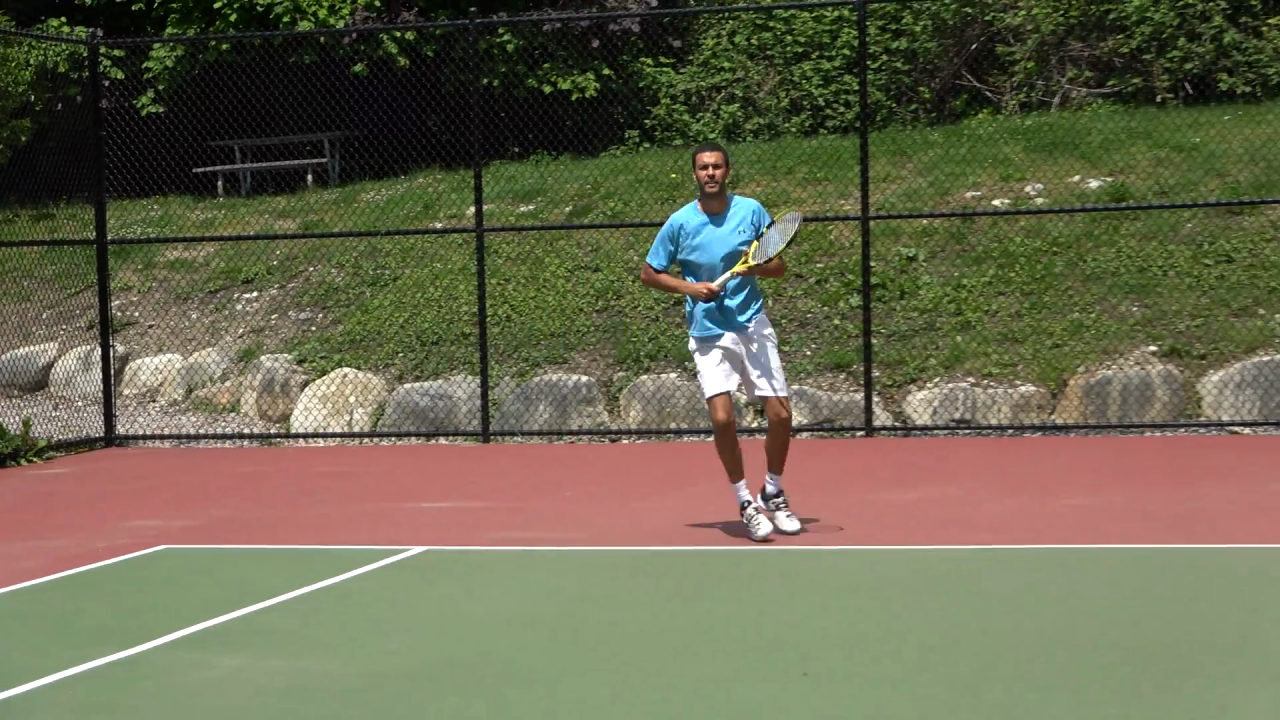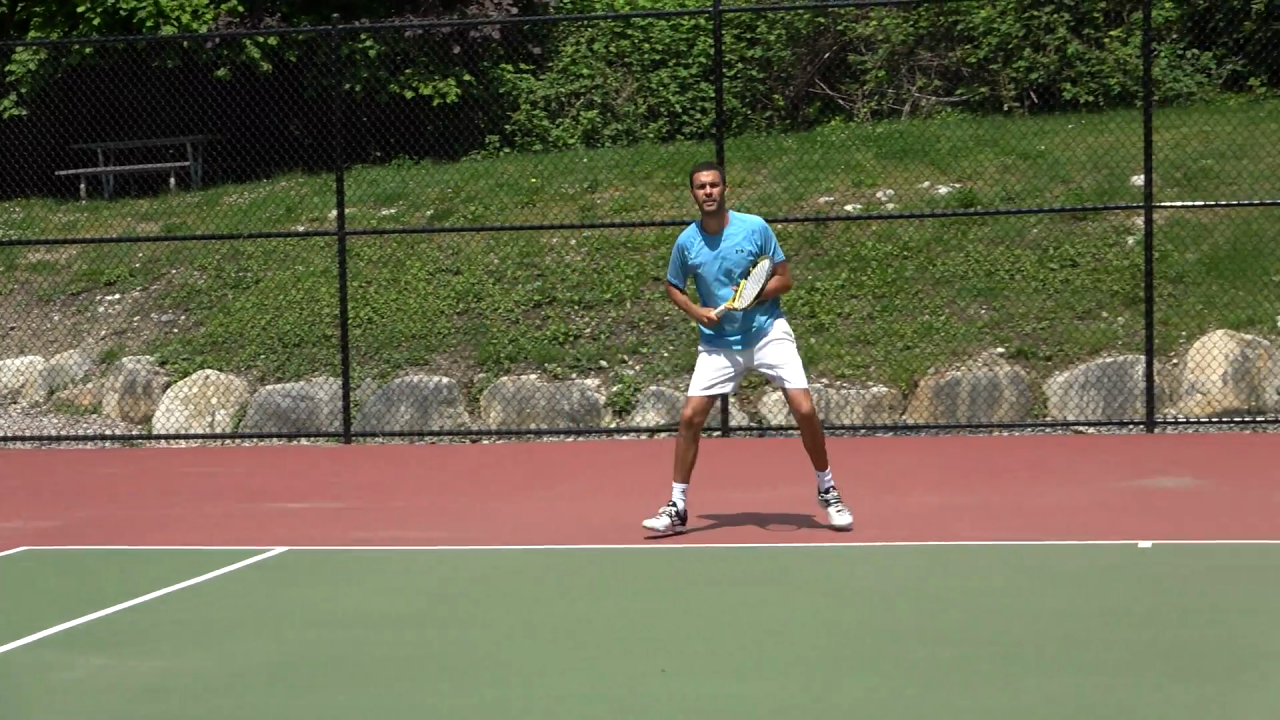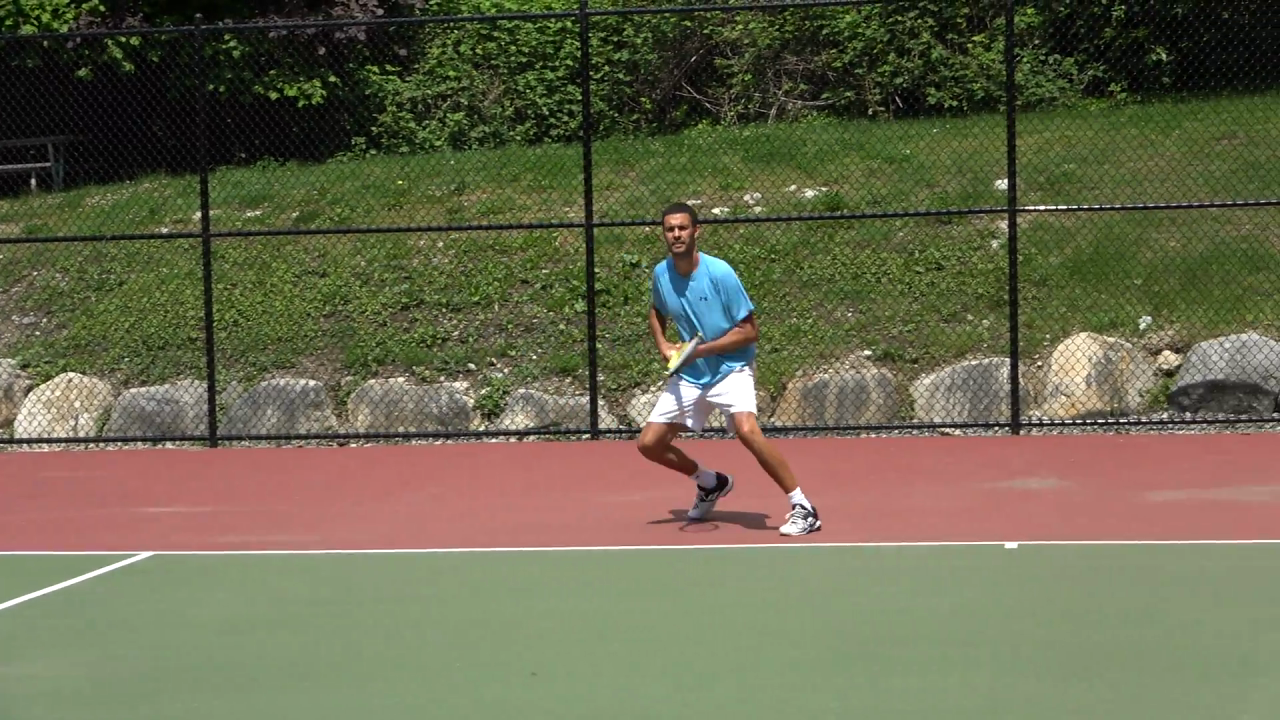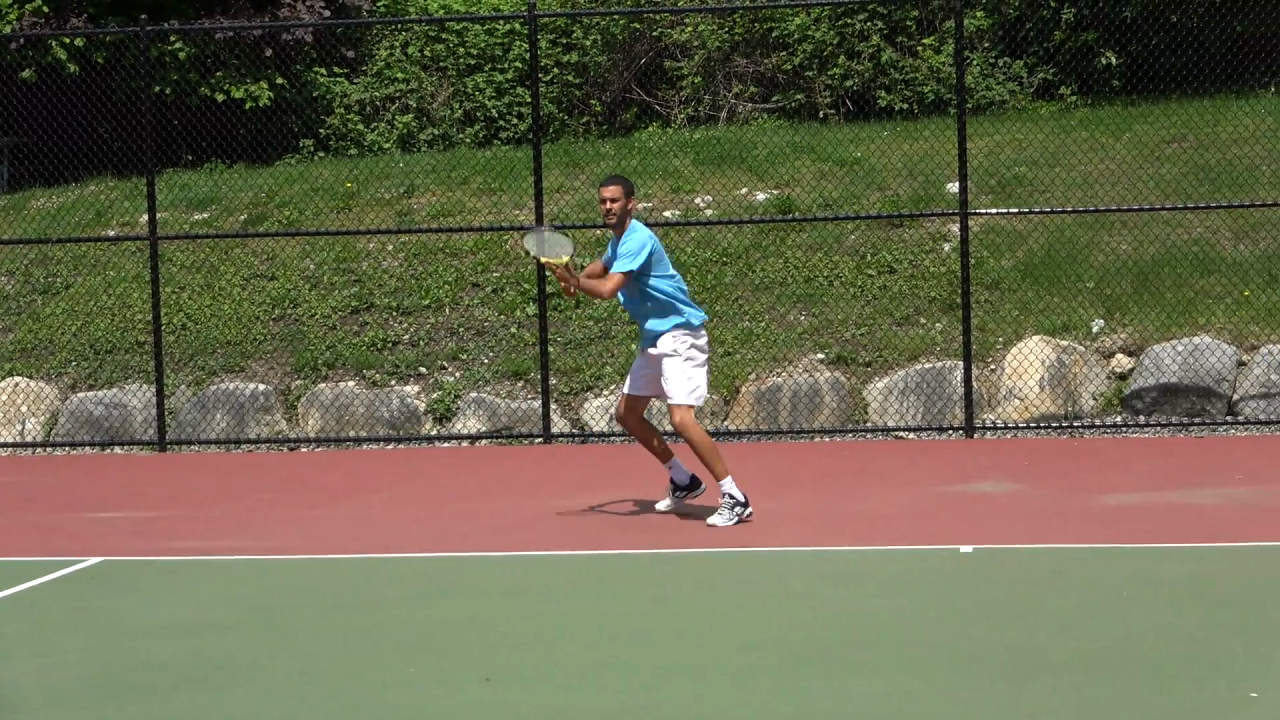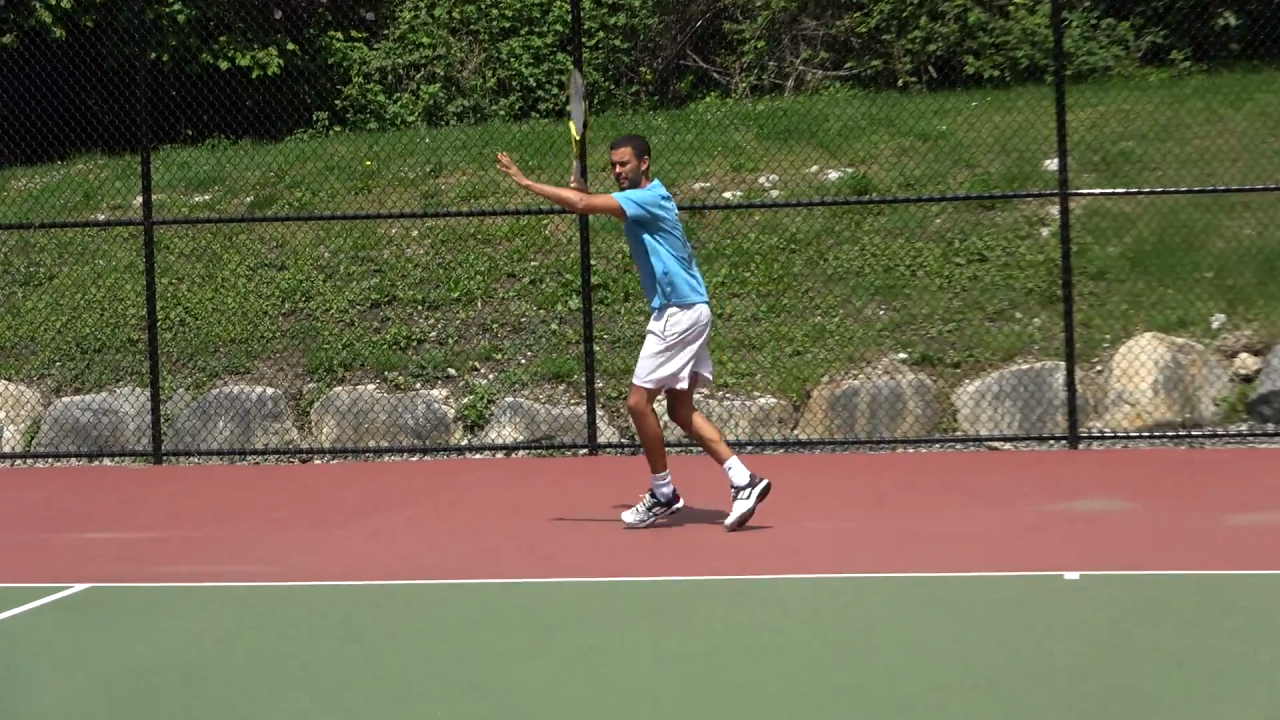
dt=0.3s
person 1, frame 1
left shoulder: (752, 210)
right shoulder: (680, 222)
left elbow: (778, 268)
right elbow: (648, 274)
left wrist: (755, 267)
right wrist: (690, 287)
left hip: (753, 327)
right hip: (709, 333)
left knee: (780, 416)
right knee: (722, 418)
left ankle: (772, 495)
right ankle: (745, 502)
person 1, frame 2
left shoulder: (755, 227)
right shoulder: (686, 241)
left elbow: (785, 279)
right elbow: (672, 291)
left wrist: (754, 297)
right wrist: (695, 310)
left hip: (767, 331)
right hip: (718, 342)
left knee: (805, 410)
right knee: (691, 417)
left ankle: (827, 491)
right ankle: (677, 508)
person 1, frame 3
left shoulder: (720, 273)
right shoulder: (660, 274)
left elbow: (750, 331)
left wrist: (705, 349)
right wrist: (662, 344)
left hip: (731, 369)
right hip: (689, 375)
left knee: (747, 430)
right knee: (649, 444)
left ankle: (802, 507)
right ankle: (711, 482)
person 1, frame 4
left shoulder: (639, 238)
right shoulder: (618, 239)
left elbow: (608, 289)
right elbow: (595, 271)
left wrist: (573, 282)
right wrist: (571, 276)
left hip: (680, 335)
right hip: (656, 340)
left knee: (684, 421)
right knee: (626, 414)
left ankle: (734, 498)
right ankle: (682, 479)
person 1, frame 5
left shoulder: (650, 196)
right shoulder: (638, 198)
left elbow: (586, 204)
right elbow: (592, 204)
left wrist: (524, 180)
right wrist: (580, 192)
left hip: (678, 313)
right hip: (685, 312)
left knee: (637, 402)
right knee: (681, 409)
left ankle: (663, 494)
right ankle: (743, 480)
